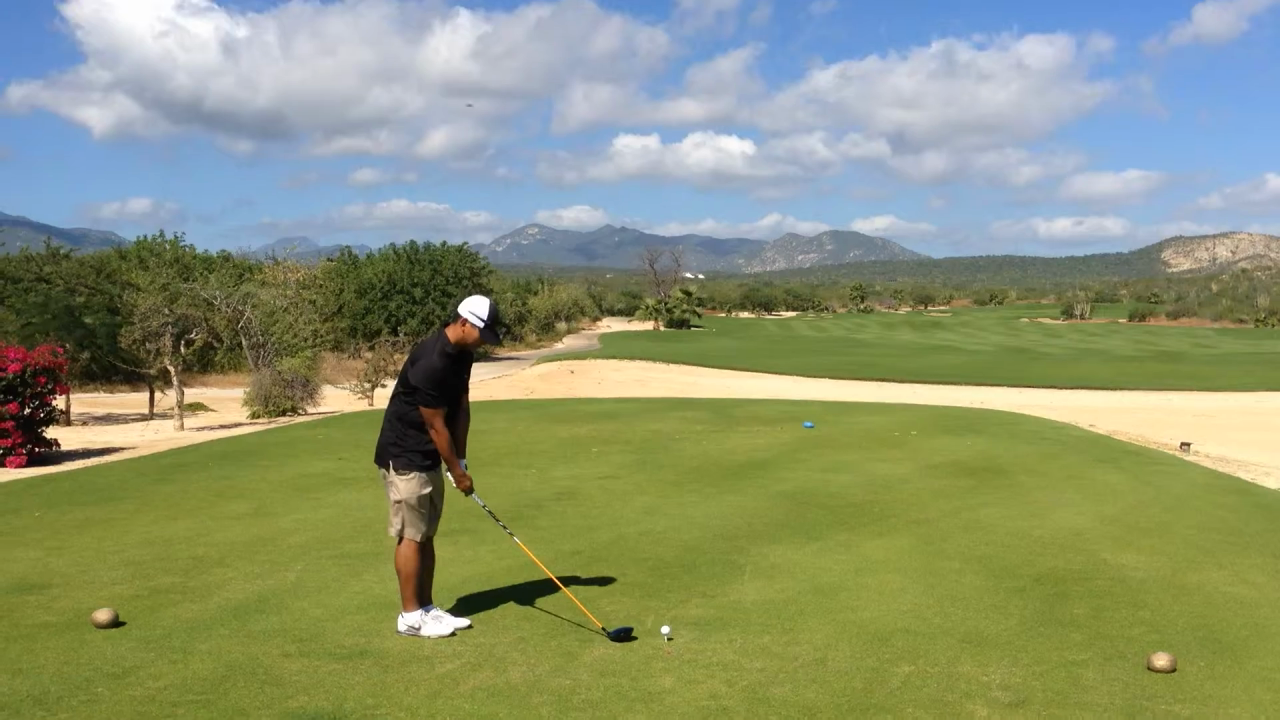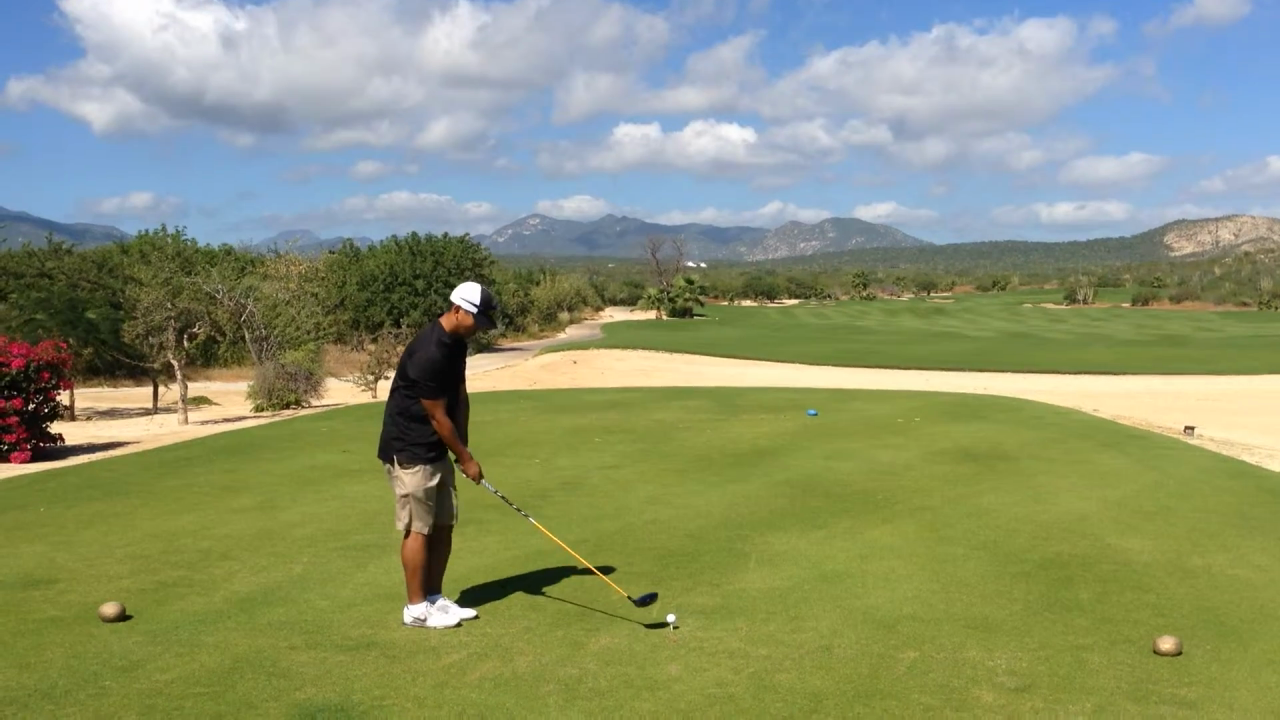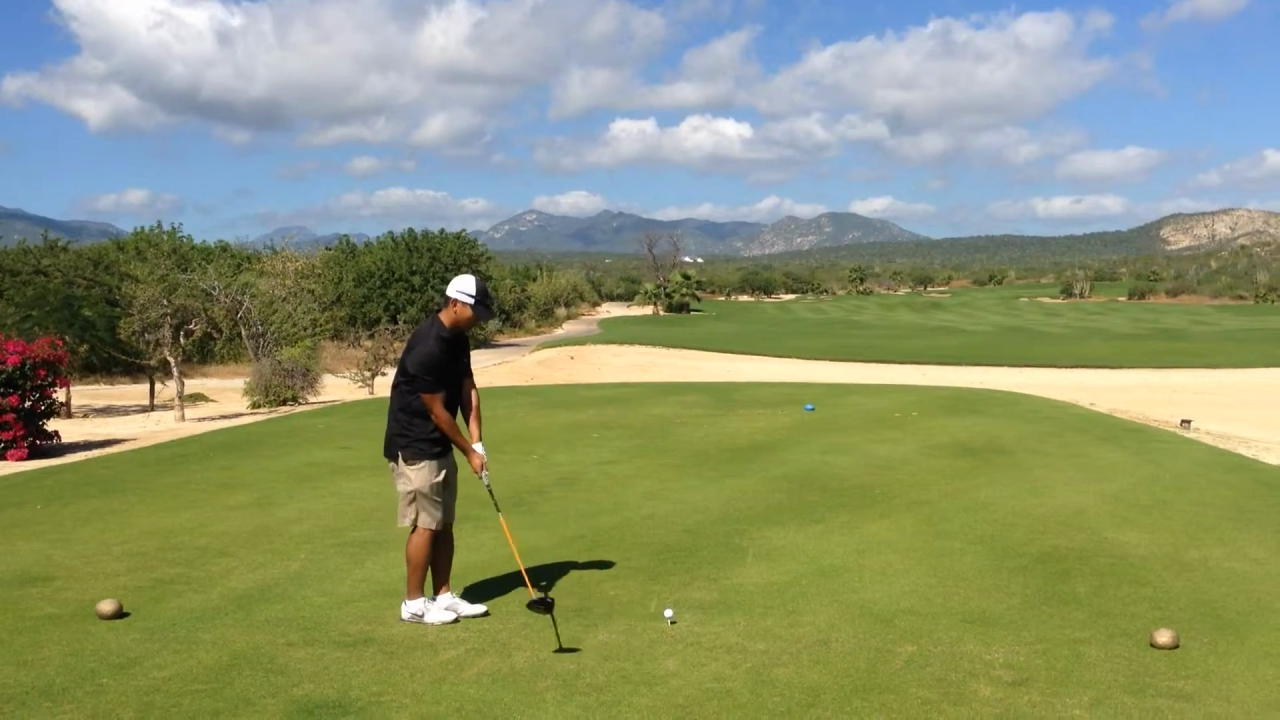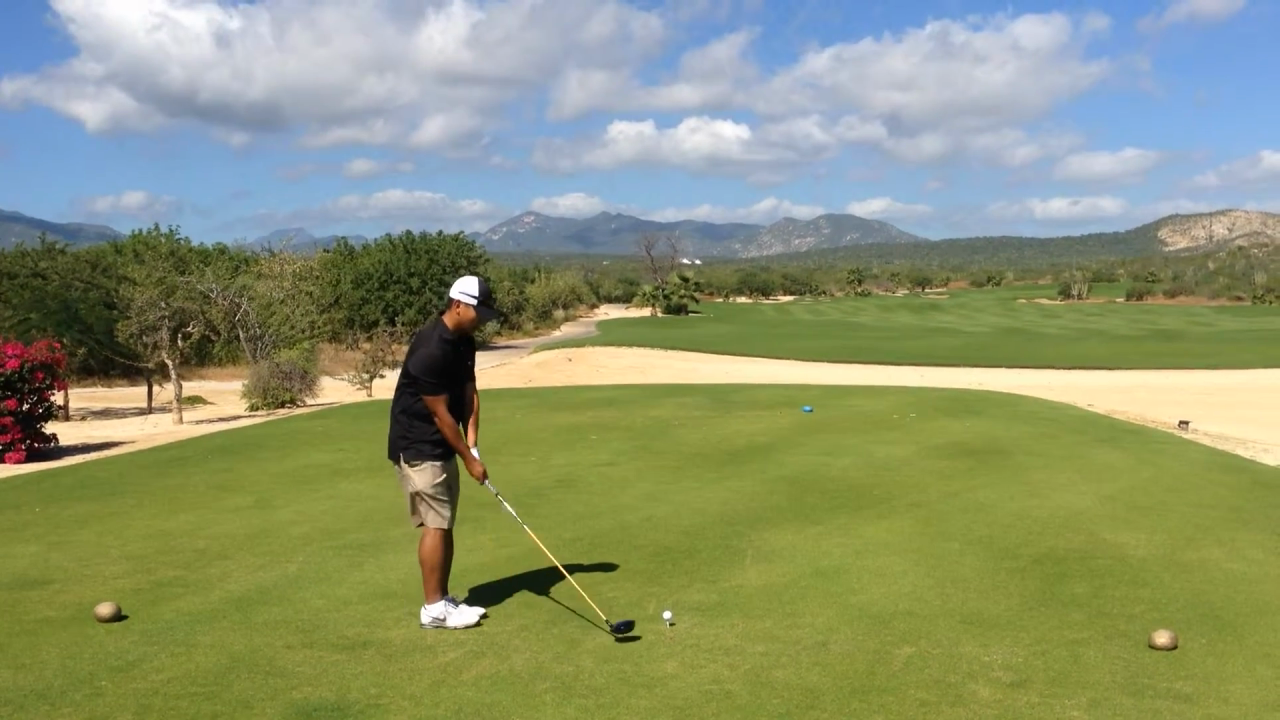
dt=0.4s
person 1, frame 1
left shoulder: (462, 354)
right shoulder: (431, 361)
left elbow: (461, 408)
right elbow: (436, 426)
left wrist: (460, 462)
right wrist: (458, 473)
left hip: (428, 457)
right hip: (404, 456)
left knee: (426, 535)
right knee: (411, 535)
left ankle: (426, 608)
right ankle: (410, 616)
person 1, frame 2
left shoulder: (456, 343)
right shoulder: (429, 352)
left elbow: (460, 397)
right elbow: (438, 417)
left wrist: (464, 450)
right wrist: (466, 460)
left hip: (435, 449)
right hip: (409, 450)
left knee: (443, 524)
right knee: (418, 528)
left ankle: (433, 597)
right ankle: (416, 608)
person 1, frame 3
left shoulder: (458, 339)
right shoulder: (427, 347)
left elbow: (468, 390)
right elbow: (436, 411)
left wrist: (477, 442)
right wrist: (468, 452)
left hip: (438, 446)
right hip: (413, 447)
left knee: (443, 523)
right knee: (425, 525)
left ankle: (443, 596)
right ankle: (414, 604)
person 1, frame 4
left shoulder: (464, 342)
right shoulder: (430, 349)
left elbow: (469, 395)
right elbow: (439, 414)
left wrist: (473, 448)
right wrist: (469, 459)
left hip: (442, 448)
right hip: (417, 448)
left knee: (446, 524)
right knee: (435, 525)
left ankle: (444, 598)
right ankle: (433, 608)
